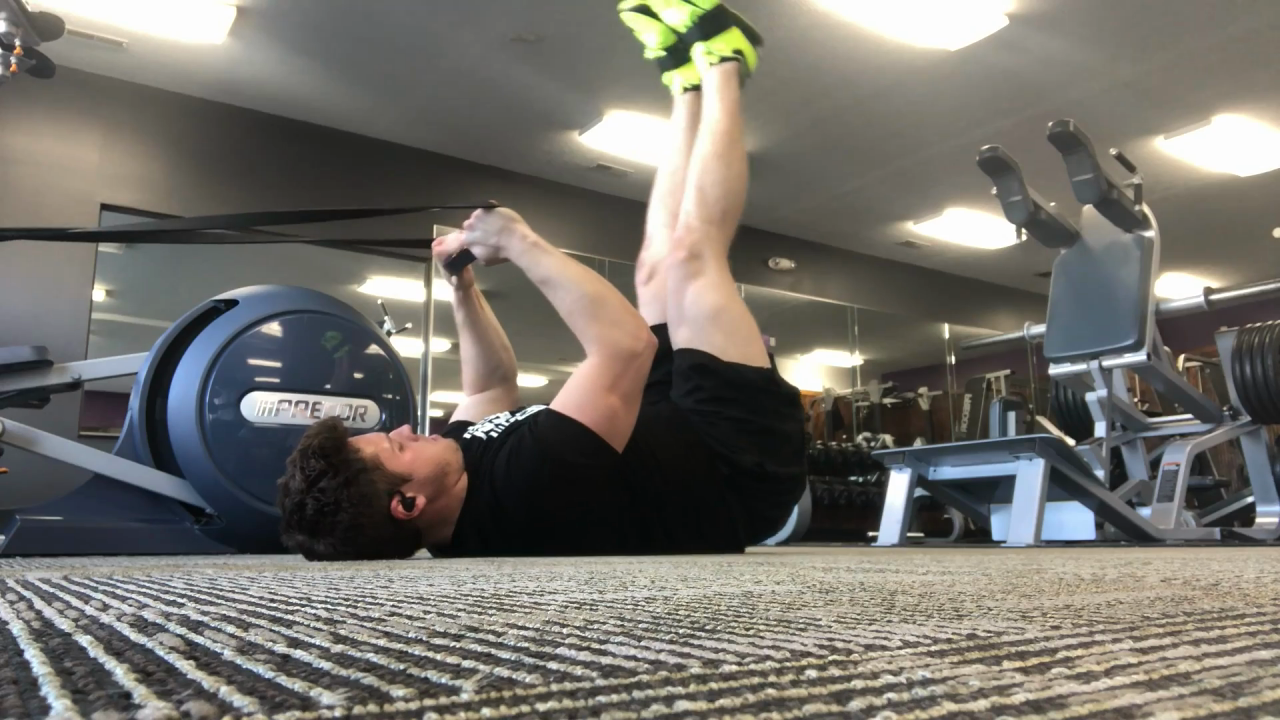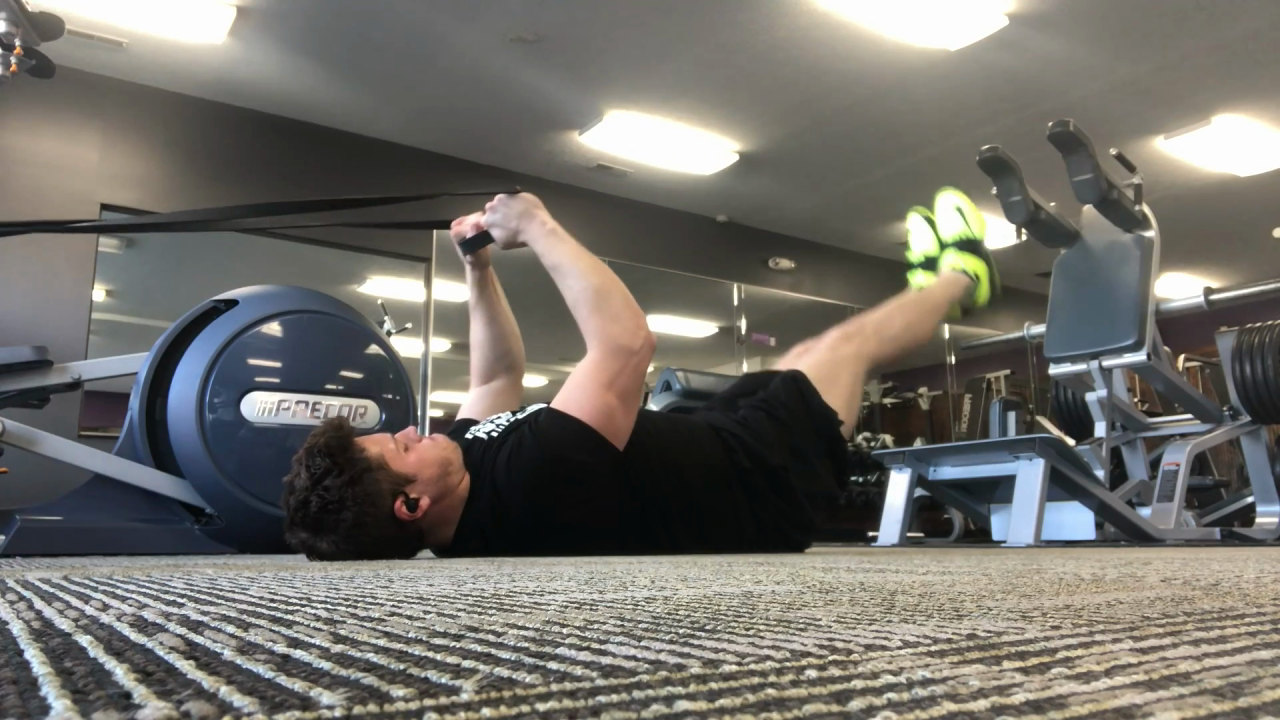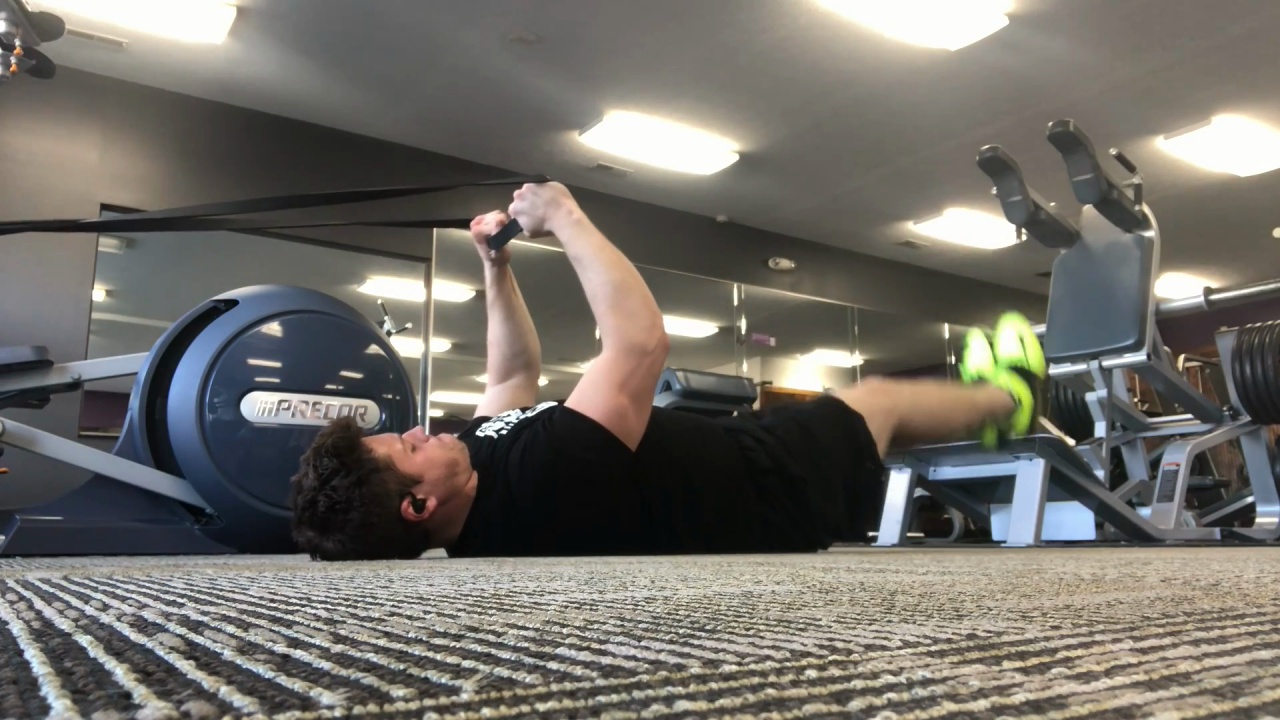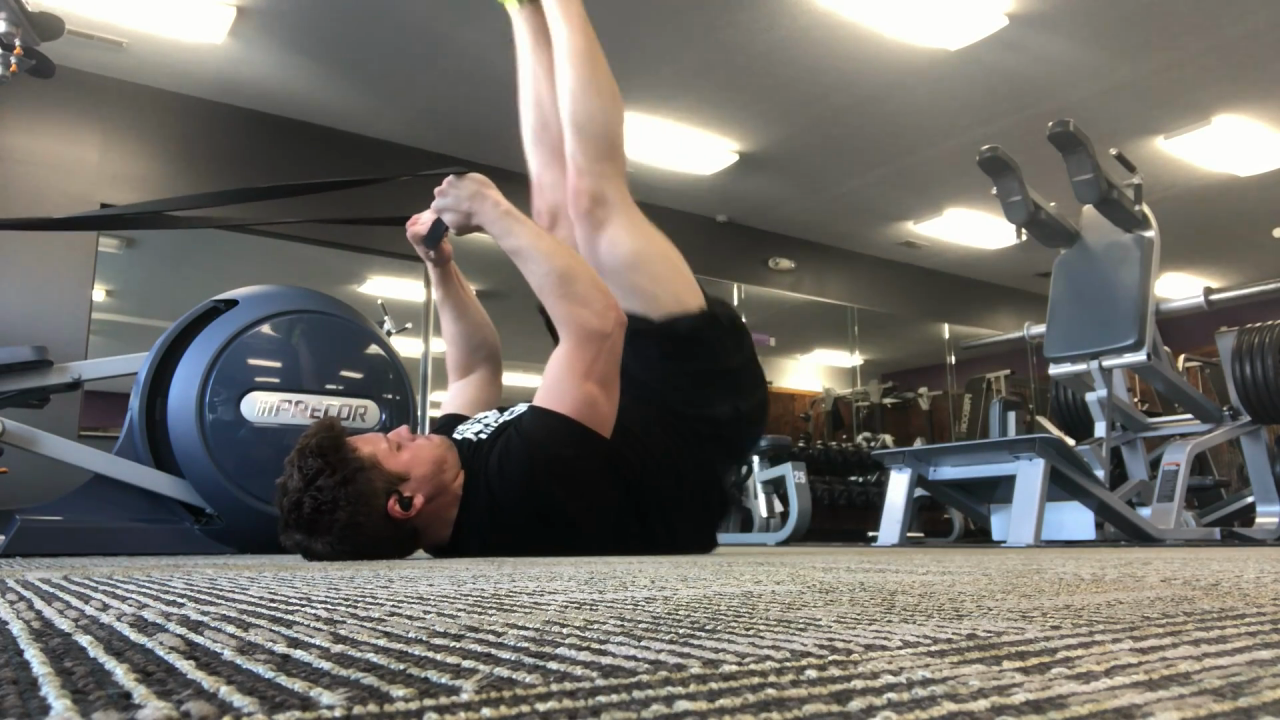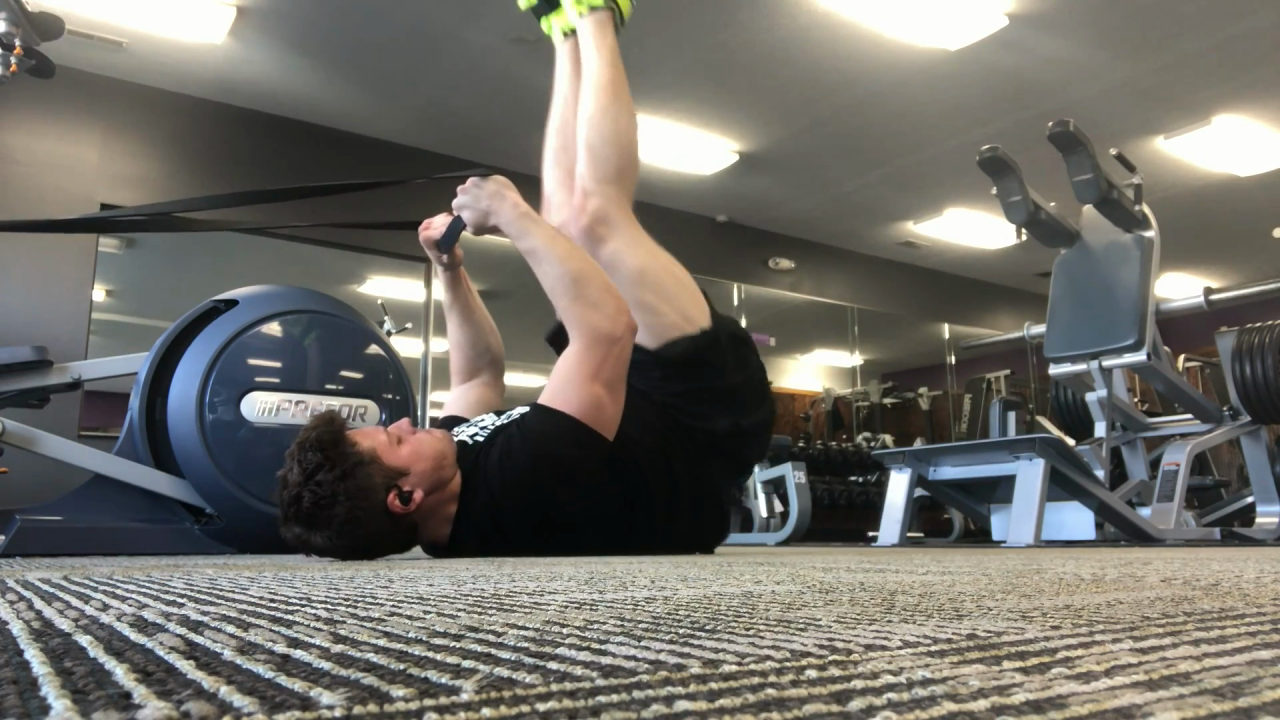
dt=1s
person 1, frame 1
left shoulder: (466, 495)
right shoulder: (528, 485)
left elbow: (493, 386)
right elbow: (628, 345)
left wrist: (463, 285)
right wrist: (521, 244)
left hip: (671, 439)
right hip: (742, 465)
right knee: (689, 254)
left ankle: (689, 78)
right ankle: (718, 63)
person 1, frame 2
left shoulder: (471, 459)
right shoulder: (532, 481)
left elbow: (498, 377)
right elbow: (626, 344)
left wrist: (479, 270)
right wrist: (538, 229)
left hip: (707, 458)
right hip: (754, 481)
left knee: (805, 356)
right knee: (846, 341)
left ankle: (935, 281)
right ankle: (958, 275)
person 1, frame 3
left shoulder: (480, 460)
right shoulder: (544, 484)
left elbow: (513, 376)
right elbow: (640, 343)
left wrist: (495, 266)
right wrist: (565, 218)
left hip: (721, 460)
right hip: (763, 487)
left knee: (857, 405)
right knee: (878, 397)
left ankle: (990, 396)
right ankle: (1001, 402)
person 1, frame 4
left shoulder: (458, 497)
right shoulder: (524, 485)
left elbow: (477, 367)
right elbow: (599, 322)
left wrist: (440, 267)
right wrist: (493, 212)
left hip: (645, 411)
right hip: (698, 407)
left knee: (556, 213)
right knee: (590, 201)
person 1, frame 5
right shoulder: (521, 487)
left elbow: (479, 375)
right elbow: (610, 327)
left wrist: (450, 271)
right wrist: (510, 216)
left hip: (646, 407)
right hip: (706, 419)
right knee: (594, 218)
